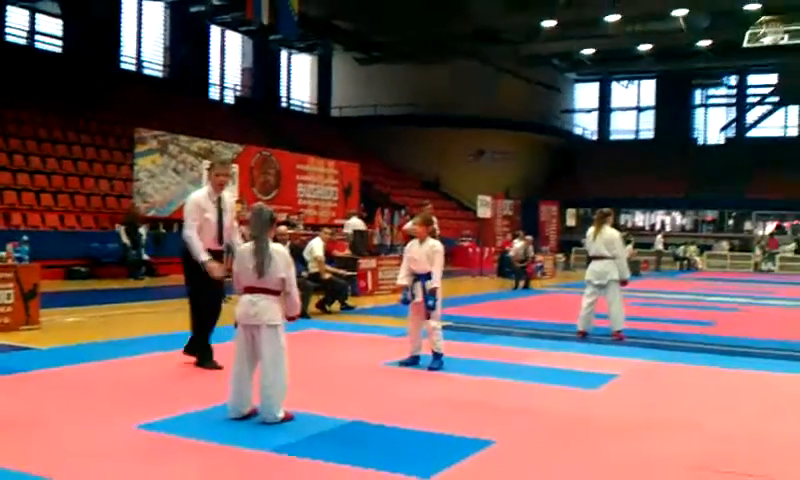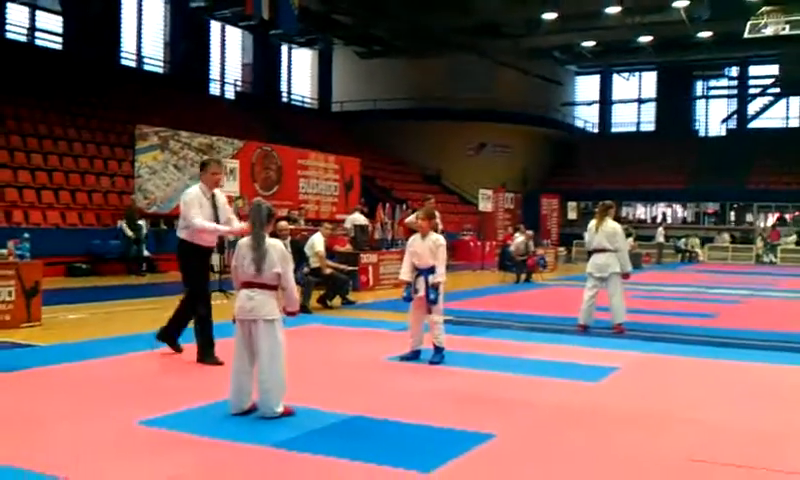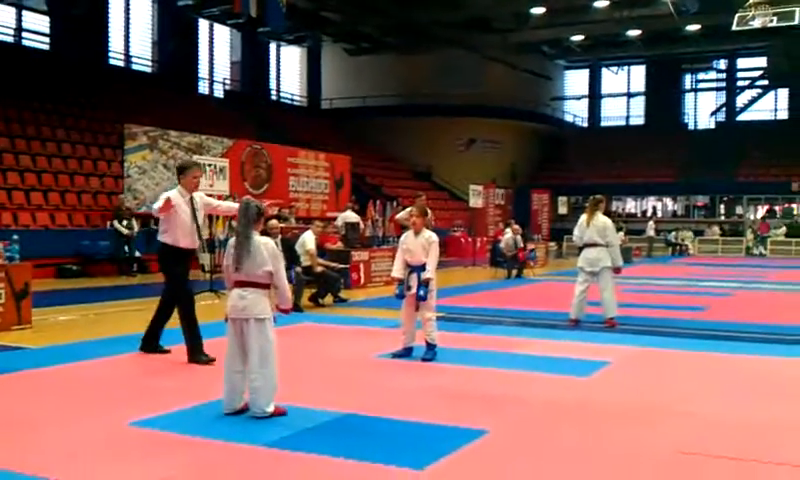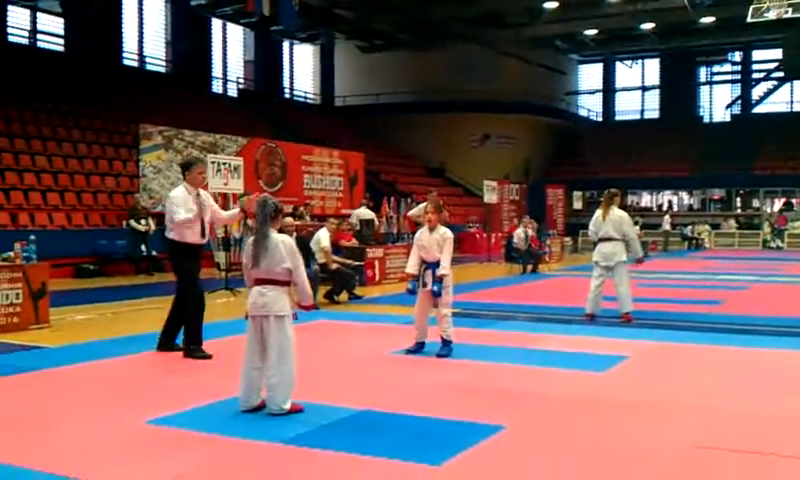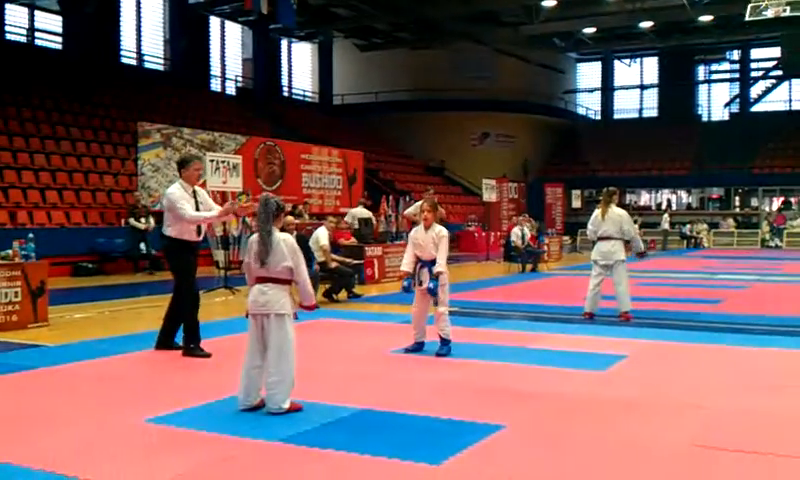
dt=0.2s
person 1, frame 1
left shoulder: (242, 251)
right shoulder: (279, 252)
left elbow: (238, 283)
right elbow: (290, 286)
right wrist: (292, 311)
left hip: (246, 307)
right hip: (269, 309)
left knee: (243, 361)
right knee: (272, 362)
left ankle: (239, 407)
right ankle: (272, 411)
person 1, frame 2
left shoulder: (241, 245)
right shoulder: (276, 246)
left elbow: (236, 278)
right elbow: (287, 280)
right wrist: (292, 306)
left hip: (244, 303)
right hip: (266, 304)
left knee: (243, 356)
right knee: (270, 356)
left ankle: (240, 403)
right ankle: (271, 406)
person 1, frame 3
left shoulder: (232, 244)
right shoulder: (267, 245)
left elbow: (228, 277)
right elbow: (279, 277)
right wrist: (285, 304)
left hip: (236, 302)
right hip: (258, 303)
left knee: (235, 356)
right knee: (261, 356)
left ankle: (233, 402)
right ankle: (262, 406)
person 1, frame 4
left shoulder: (251, 242)
right shoulder: (285, 242)
left elbow: (247, 275)
right elbow: (299, 274)
right wrist: (306, 300)
left hip: (255, 299)
right hip: (277, 300)
left knee: (254, 353)
right knee: (280, 353)
left ankle: (250, 400)
right ankle: (279, 403)
person 1, frame 5
left shoulder: (253, 240)
right shoulder: (286, 240)
left elbow: (248, 273)
right elbow: (300, 273)
right wrist: (308, 300)
left hip: (257, 298)
right hip: (278, 299)
left knee: (255, 351)
right knee: (280, 353)
left ankle: (249, 399)
right ankle: (278, 402)
person 2, frame 1
left shoulder: (229, 201)
right shoulder: (197, 199)
left elbow: (232, 229)
right elbow: (190, 233)
right wrist: (206, 261)
left hip: (217, 256)
right hip: (198, 257)
left knee: (215, 304)
right knee: (201, 305)
left ankle: (195, 346)
right ankle: (204, 355)
person 2, frame 2
left shoulder: (219, 197)
right shoulder: (191, 195)
left elbow: (230, 220)
right elbow: (196, 223)
left wrist: (242, 229)
right wrist: (227, 230)
left hip: (205, 252)
right hip: (190, 251)
left knee: (194, 297)
right knee: (200, 299)
left ankle: (168, 333)
right ankle: (206, 351)
person 2, frame 3
left shoulder: (199, 199)
right shoulder: (170, 197)
left elbow: (222, 207)
right elbow: (157, 210)
right wrist: (162, 209)
left hip: (186, 255)
right hip: (171, 254)
left knee: (170, 299)
right knee: (186, 299)
left ankle: (150, 342)
right ankle: (195, 351)
person 2, frame 4
left shoulder: (204, 196)
right shoulder: (178, 196)
left elbow: (220, 218)
right elbow: (178, 220)
left wrist: (242, 209)
right wrist: (195, 215)
left hip: (195, 251)
right hip: (180, 251)
left knee: (184, 296)
right knee: (195, 296)
left ankle: (167, 340)
right ankle: (192, 346)
person 2, frame 5
left shoulder: (200, 193)
right shoulder: (174, 193)
left elbow: (217, 213)
right elbow: (189, 216)
left wrist: (231, 210)
right wrist: (219, 213)
left hip: (190, 247)
right hip: (177, 248)
left knee: (181, 294)
right knee: (190, 294)
left ankle: (165, 339)
right ankle: (191, 344)
person 3, frame 1
left shoulder: (435, 246)
right shoulder: (410, 246)
left elbow: (437, 270)
right elbow: (405, 267)
left wrist: (433, 291)
right wrist: (405, 288)
left hip: (429, 287)
right hip: (415, 286)
left knee: (433, 322)
right knee: (414, 322)
left ankle: (437, 356)
right ankle: (414, 355)
person 3, frame 2
left shoulder: (438, 240)
right shoulder: (412, 240)
left elbow: (440, 264)
right elbow: (407, 262)
left wrist: (436, 285)
right wrist: (407, 284)
left hip: (432, 280)
right hip: (417, 280)
left knee: (435, 317)
right knee: (415, 317)
left ankle: (438, 350)
right ankle: (415, 349)
person 3, frame 3
left shoulder: (431, 237)
right shoulder: (405, 237)
left elbow: (432, 261)
right elbow: (400, 259)
left wrist: (425, 282)
right wrist: (399, 281)
left hip: (424, 277)
right hip: (410, 277)
left knee: (427, 314)
right knee: (407, 314)
left ankle: (431, 347)
right ankle: (407, 346)
person 3, frame 4
left shoulder: (446, 234)
right shoulder: (420, 234)
left elbow: (446, 258)
right elbow: (415, 255)
left wrist: (440, 279)
right wrist: (413, 277)
left hip: (440, 274)
right hip: (425, 273)
left knee: (444, 310)
right knee: (420, 310)
left ankle: (446, 343)
right ankle: (420, 341)
person 3, frame 5
left shoulder: (441, 232)
right shoulder: (415, 232)
left elbow: (442, 256)
right elbow: (410, 254)
left wrist: (435, 277)
right wrist: (408, 275)
left hip: (437, 273)
right hip: (421, 272)
left knee: (441, 309)
right knee: (418, 309)
left ankle: (445, 342)
right ankle: (419, 341)
person 4, frame 1
left shoulder: (590, 232)
right shoulder: (613, 233)
right elbow: (620, 255)
right wrist: (624, 275)
left hip: (594, 267)
right hip: (609, 268)
left knee: (589, 299)
right knee: (614, 301)
left ankle: (582, 329)
right ankle: (616, 331)
person 4, frame 2
left shoulder: (592, 224)
right shoulder: (615, 226)
left elbow: (588, 244)
right elbow: (621, 249)
right wrist: (626, 268)
left hip: (595, 260)
right hip: (610, 261)
left knee: (590, 292)
right knee: (615, 293)
left ankle: (583, 322)
right ankle: (618, 324)
person 4, frame 3
left shoulder: (582, 219)
right shoulder: (606, 221)
left elbow: (577, 239)
right elbow: (613, 243)
right wrist: (617, 263)
left hip: (586, 255)
right hip: (601, 255)
left knee: (581, 286)
right knee: (607, 288)
left ankle: (574, 317)
right ankle: (610, 318)
person 4, frame 4
left shoulder: (598, 214)
right shoulder: (622, 215)
left elbow: (592, 233)
right elbow: (631, 236)
right wrist: (638, 254)
left hip: (601, 249)
right hip: (616, 249)
left knee: (596, 281)
right knee: (622, 282)
left ankle: (590, 311)
right ankle: (626, 312)
person 4, frame 5
left shoulder: (597, 213)
right shoulder: (621, 213)
left elbow: (590, 233)
right elbow: (631, 233)
right wrist: (640, 249)
left hip: (600, 248)
right hip: (615, 248)
left knee: (595, 280)
right knee: (621, 281)
left ankle: (589, 310)
right ankle: (624, 311)
